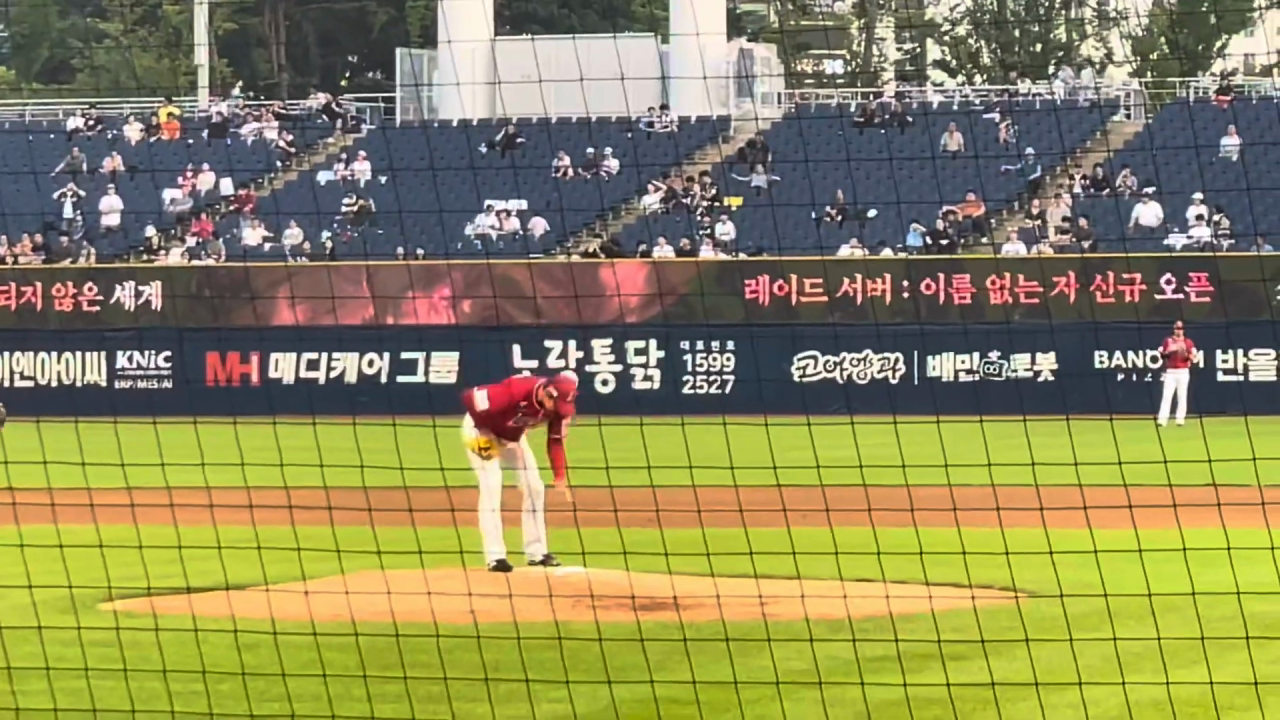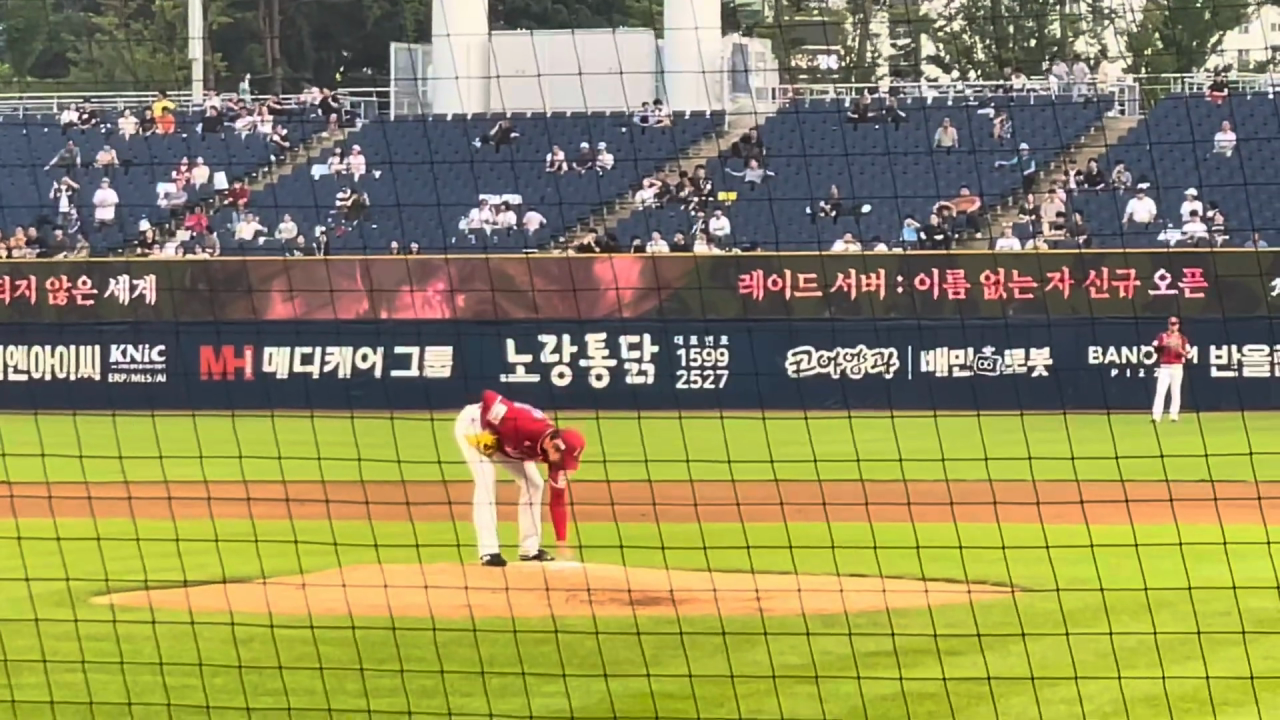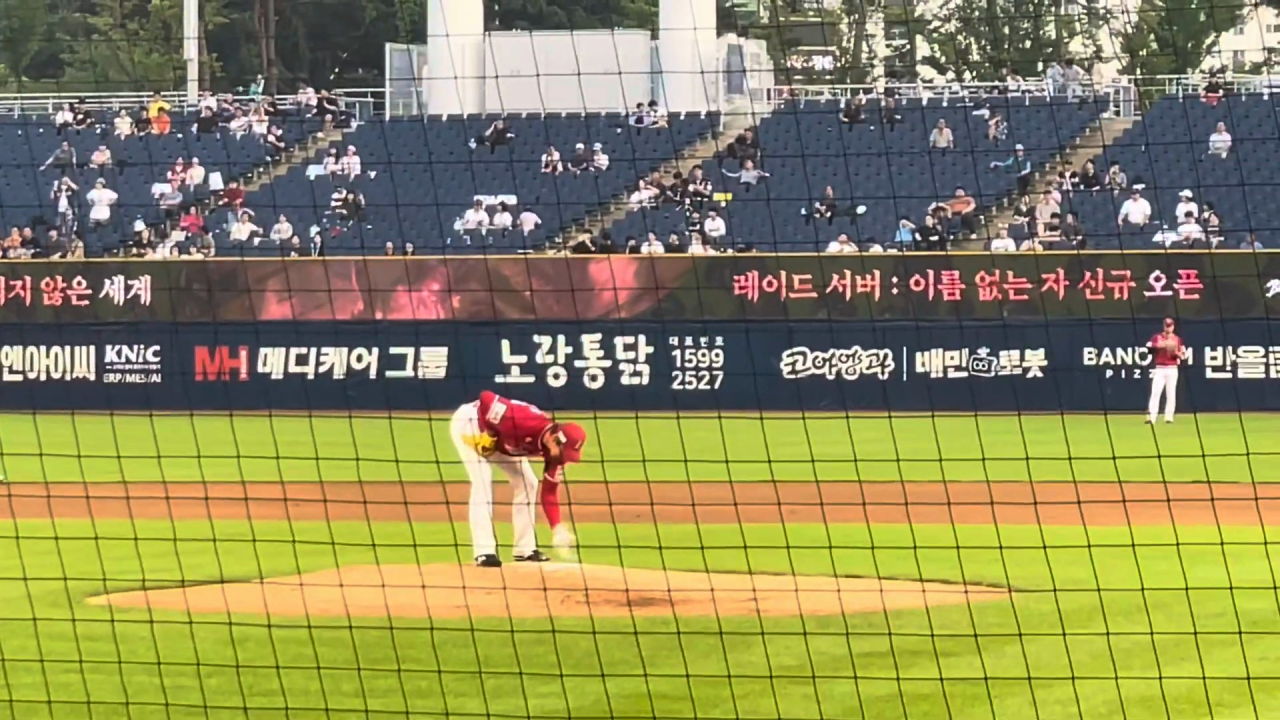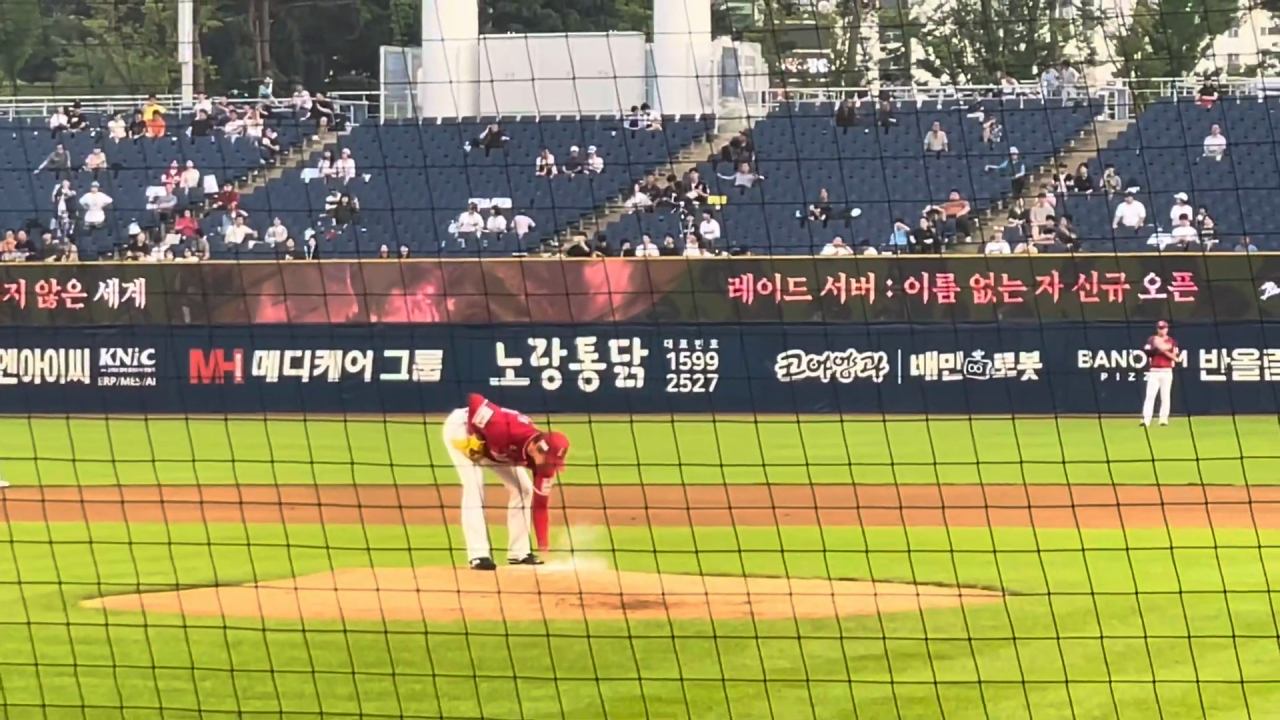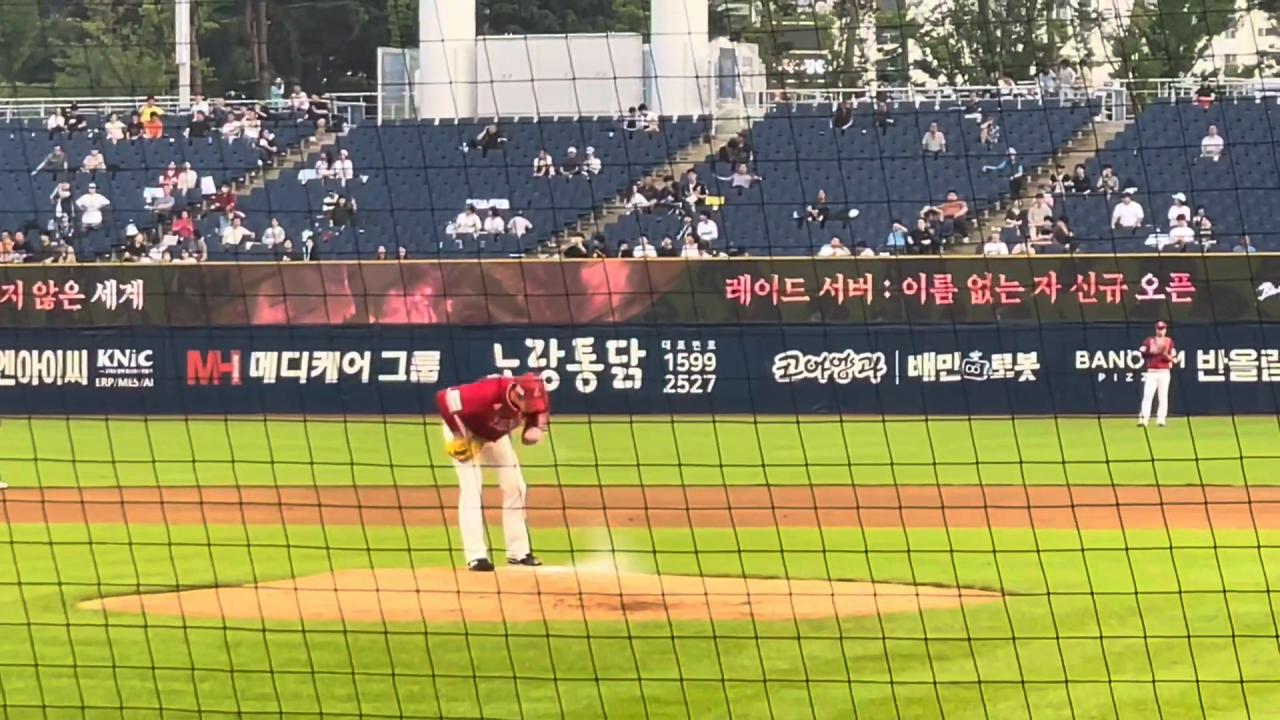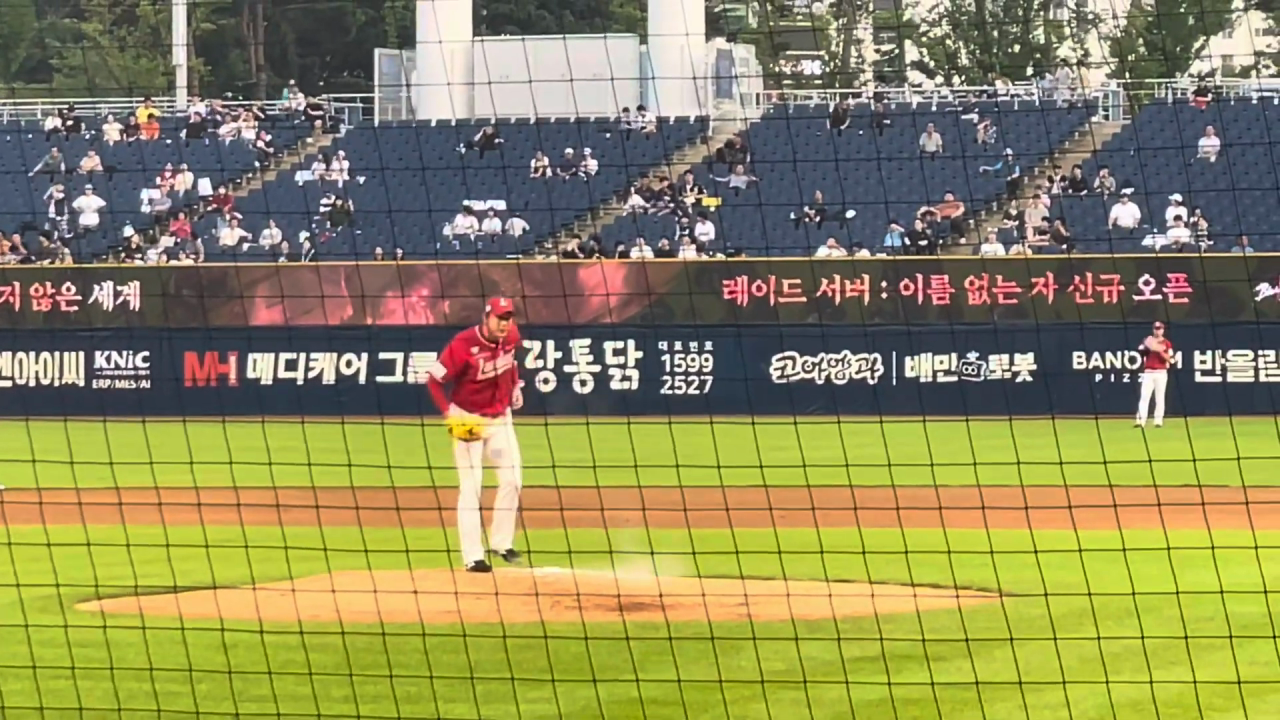
dt=0.4s
person 1, frame 1
left shoulder: (558, 404)
right shoulder: (515, 390)
left elbow: (555, 441)
right elbow: (469, 396)
left wrist: (560, 477)
right wrist: (483, 429)
left hip: (513, 436)
right hip: (484, 433)
left knee: (534, 487)
right knee: (491, 488)
left ankle: (537, 553)
right ankle: (495, 557)
person 1, frame 2
left shoulder: (558, 451)
right shoulder: (524, 426)
left elbow: (558, 497)
right elbow: (488, 397)
left wrist: (562, 541)
right wrist: (488, 433)
left hip: (504, 438)
right hip: (473, 424)
left knee: (534, 484)
right knee: (486, 484)
left ankle: (530, 548)
right ankle: (489, 552)
person 1, frame 3
left shoulder: (555, 450)
right shoulder: (524, 423)
left elbow: (549, 491)
right elbow: (485, 397)
left wrist: (558, 529)
right wrist: (486, 434)
left hip: (500, 435)
right hip: (468, 422)
left knee: (528, 484)
right knee: (482, 483)
left ankle: (525, 549)
right ankle: (484, 552)
person 1, frame 4
left shoulder: (544, 458)
right shoulder: (509, 432)
left elbow: (540, 504)
right elbow: (473, 400)
left wrist: (543, 548)
right wrist: (474, 437)
left hip: (491, 444)
right hip: (461, 428)
left knee: (524, 489)
right knee: (474, 487)
left ankle: (520, 552)
right ankle: (478, 555)
person 1, frame 5
left shoulder: (536, 400)
right shoulder: (487, 392)
left elbow: (537, 422)
right elbow: (442, 397)
left wrist: (535, 431)
right wrist: (458, 435)
left hip: (495, 436)
right hip: (464, 428)
left knee: (515, 486)
right knee: (471, 488)
left ankle: (518, 552)
right ankle: (476, 556)
person 1, frame 6
left shoulder: (513, 337)
right shoulder: (463, 344)
right elbow: (434, 379)
left wrist: (515, 387)
right wrist: (449, 414)
left hip: (501, 420)
right hip: (466, 421)
left knee: (512, 481)
right knee: (471, 488)
left ankle: (501, 543)
right ankle: (473, 556)
